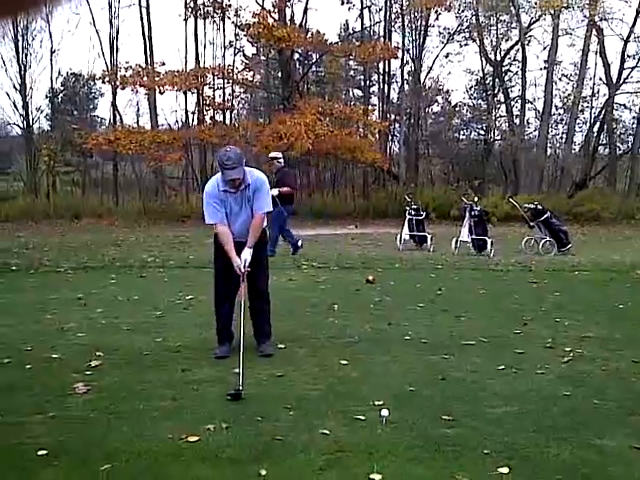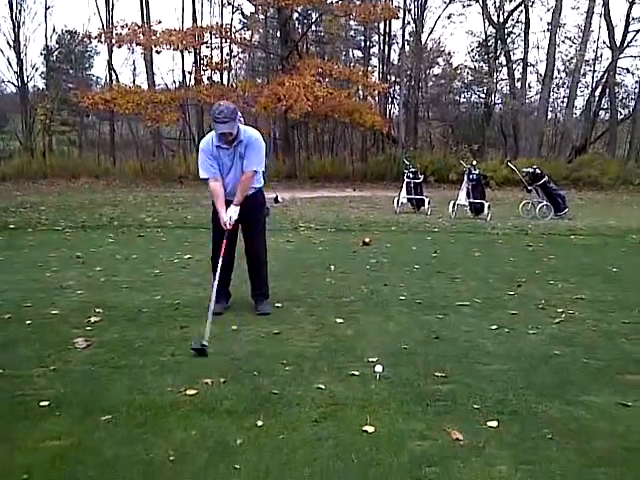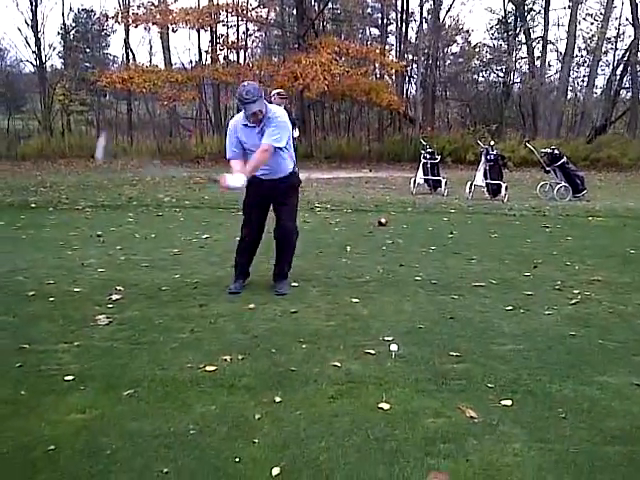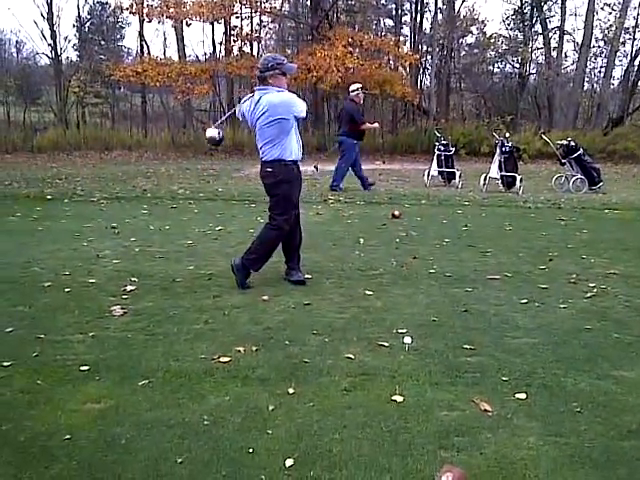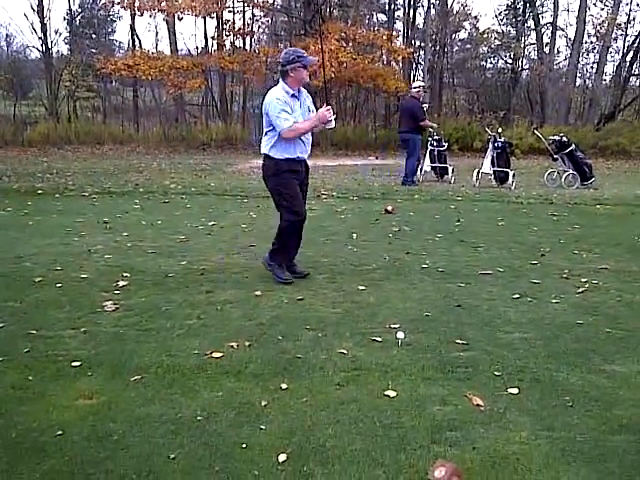
dt=1s
person 1, frame 1
left shoulder: (259, 179)
right shoulder: (212, 188)
left elbow: (259, 216)
right elbow: (220, 226)
left wrist: (248, 248)
right wrist: (233, 257)
left hip: (255, 240)
right hip: (225, 242)
left knee: (259, 290)
right knee: (224, 293)
left ankle: (264, 338)
right ankle: (224, 340)
person 1, frame 2
left shoulder: (253, 138)
right shoulder: (207, 144)
left elbow: (248, 176)
right elbow: (214, 182)
left wrist: (236, 206)
right wrist: (222, 212)
left hip: (251, 200)
right hip: (222, 201)
left knee: (256, 251)
right knee: (220, 252)
left ankle: (261, 297)
right ankle: (221, 296)
person 1, frame 3
left shoulder: (277, 116)
right shoulder: (235, 125)
left elbow: (265, 152)
right elbow: (236, 158)
left wrist: (244, 175)
right wrist: (238, 175)
left hip: (286, 181)
right hip: (258, 183)
left knee: (287, 231)
right knee: (250, 232)
left ankle: (281, 277)
right ankle: (240, 276)
person 1, frame 4
left shoulder: (251, 102)
right shoulder: (285, 100)
left elbow: (239, 111)
right elbow: (303, 108)
left wrist: (259, 89)
left hip: (272, 167)
right hip: (283, 170)
left knee: (290, 219)
right knee: (279, 222)
left ankle: (293, 267)
right ankle: (245, 264)
person 1, frame 5
left shoulder: (304, 95)
right shoulder: (276, 97)
left elbow: (308, 127)
right elbow: (288, 132)
left wrist: (322, 120)
right wrist: (315, 120)
left hip: (299, 165)
right hip: (279, 167)
left knee: (297, 215)
right knee: (294, 214)
left ankle: (286, 263)
right ankle: (275, 259)
